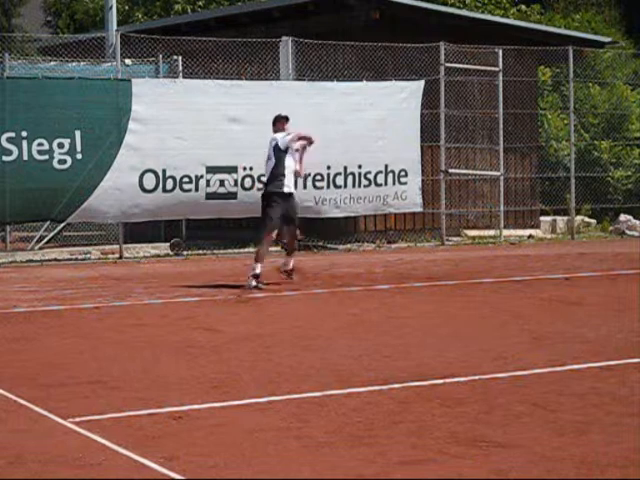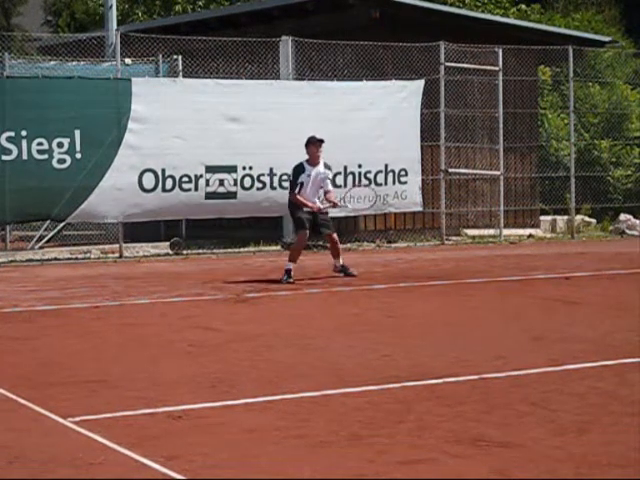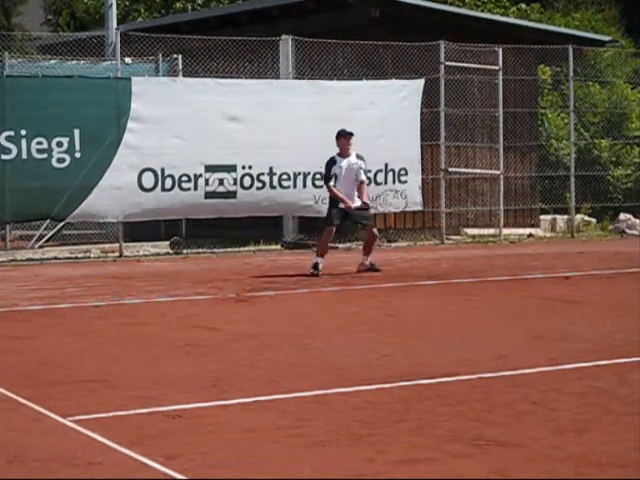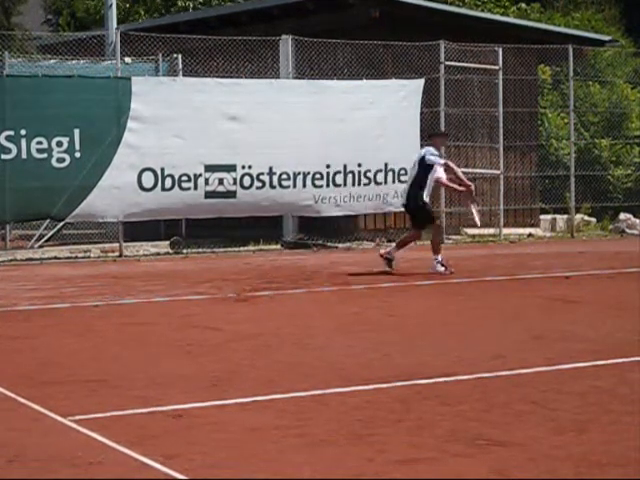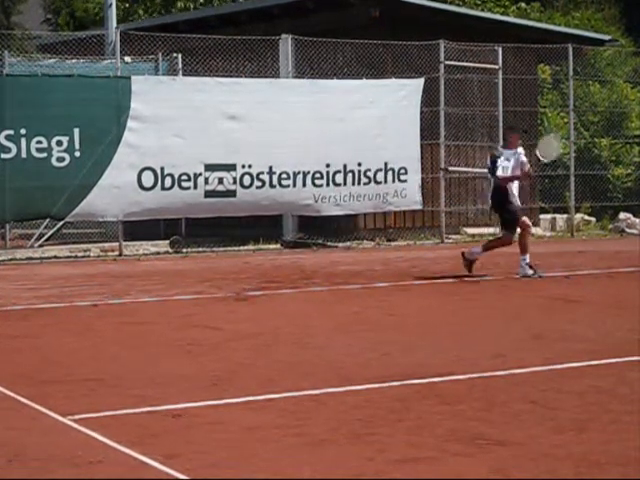
dt=0.7s
person 1, frame 1
left shoulder: (290, 149)
right shoulder: (276, 139)
left elbow: (297, 173)
right elbow: (300, 136)
left wrist: (301, 152)
right wrist: (308, 140)
left hip: (287, 195)
right hip: (274, 195)
left knee: (294, 234)
right knee: (269, 234)
left ankle: (288, 266)
right ankle: (254, 275)
person 1, frame 2
left shoulder: (326, 168)
right shoulder: (299, 169)
left elbow: (328, 191)
right elbow: (294, 196)
left wrist: (332, 200)
right wrist: (311, 206)
left hip: (317, 208)
right hip: (299, 208)
left knee: (333, 238)
right knee: (303, 235)
left ankle: (339, 265)
right ankle: (288, 270)
person 1, frame 3
left shoulder: (359, 159)
right shoulder: (331, 163)
left elbow: (362, 182)
right elbow: (330, 187)
left wrist: (364, 199)
right wrist: (344, 200)
left hip: (358, 205)
right hip: (338, 204)
left knee: (373, 232)
right knee: (329, 231)
left ankle: (366, 263)
right ankle: (317, 264)
person 1, frame 4
left shoulder: (437, 162)
right shoulder: (429, 152)
left elbow: (441, 180)
right elbow: (450, 167)
left wrist: (461, 189)
right wrist: (467, 183)
left hip: (414, 199)
right hip: (415, 198)
left knee: (416, 233)
right knee: (437, 227)
left ankle: (389, 253)
right ankle: (437, 263)
person 1, frame 5
left shoulder: (519, 152)
right shoulder: (498, 157)
left elbow: (526, 169)
right elbow: (499, 181)
left wrist: (526, 171)
right wrist: (518, 176)
left hip: (512, 200)
right hip: (502, 200)
left knee: (507, 239)
right knee: (526, 225)
left ankle: (471, 253)
right ankle: (524, 266)
